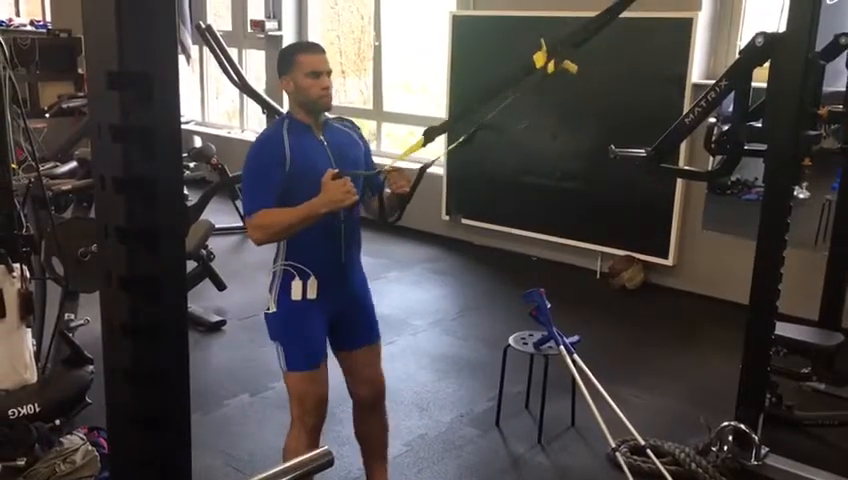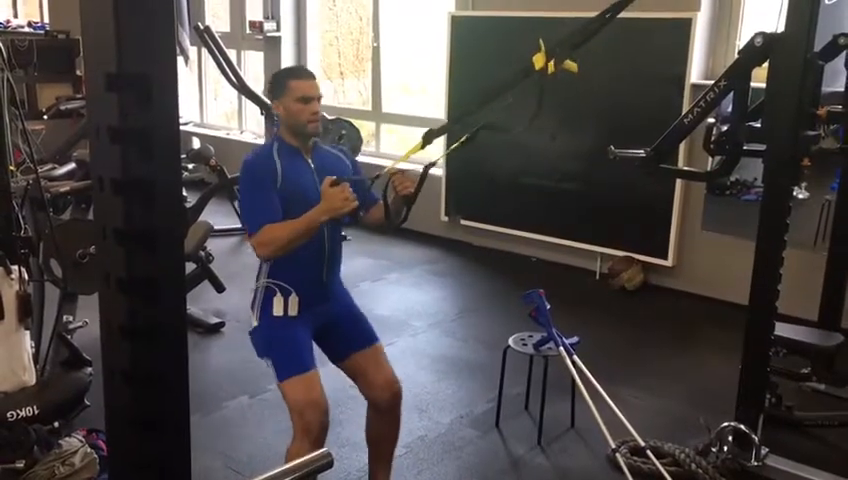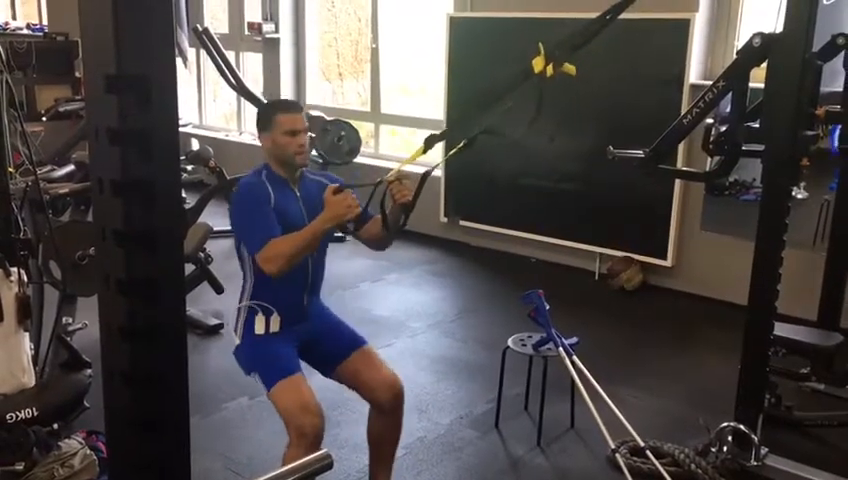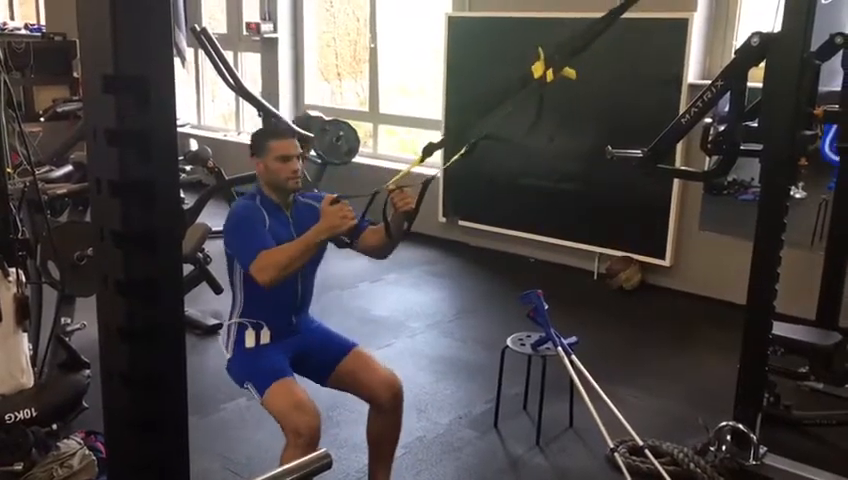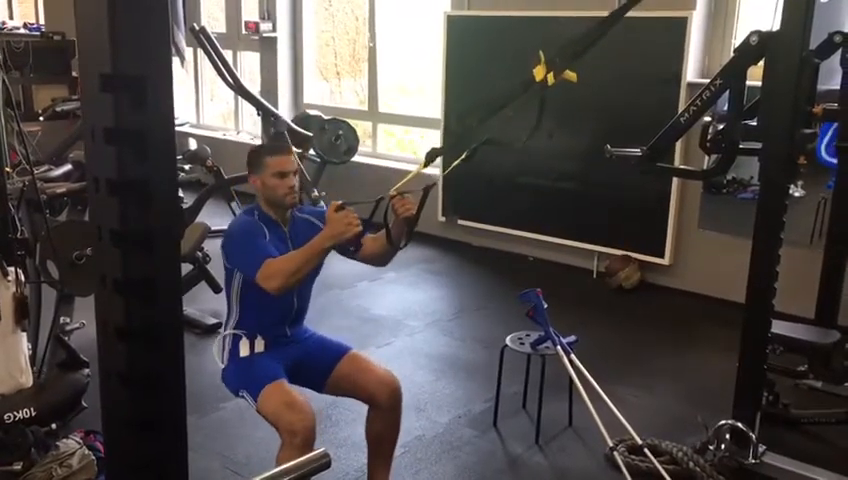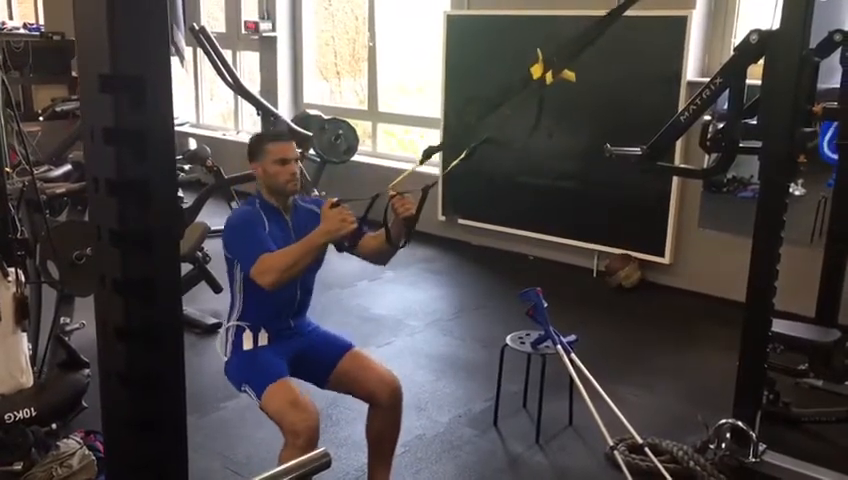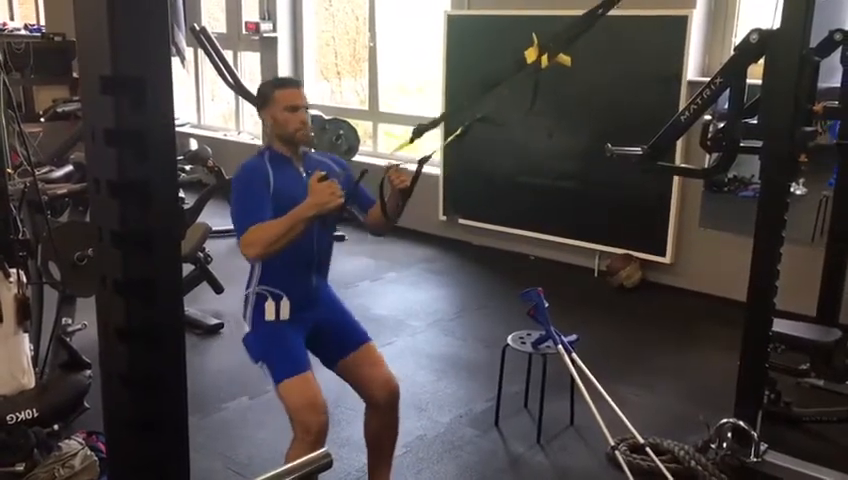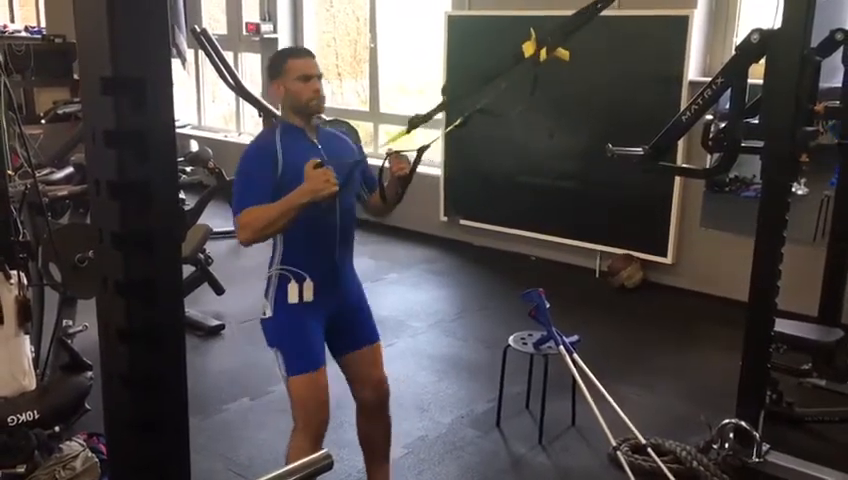
dt=0.3s
person 1, frame 1
left shoulder: (350, 136)
right shoulder: (272, 146)
left elbow: (376, 209)
right elbow: (258, 229)
left wrist: (395, 194)
right wrist: (321, 203)
left hip: (351, 284)
right hip: (300, 291)
left knee: (371, 395)
right knee: (309, 414)
person 1, frame 2
left shoulder: (338, 159)
right shoulder: (261, 166)
left elbow: (377, 222)
right elbow: (265, 245)
left wrist: (399, 198)
right wrist: (323, 211)
left hip: (331, 296)
right hip: (282, 307)
left knee: (387, 393)
right knee: (312, 420)
person 1, frame 3
left shoulder: (325, 184)
right shoulder: (251, 192)
left elbow: (376, 239)
right elbow: (272, 262)
left wrist: (396, 209)
right wrist: (327, 220)
left hip: (313, 314)
right hip: (265, 325)
left knee: (389, 391)
right knee: (308, 424)
person 1, frame 4
left shoulder: (315, 205)
right shoulder: (245, 215)
left elbow: (376, 247)
right elbow: (265, 272)
left wrist: (399, 218)
right wrist: (323, 231)
left hip: (303, 328)
right hip: (254, 340)
left knee: (388, 390)
right knee: (305, 425)
person 1, frame 5
left shoulder: (312, 219)
right shoulder: (244, 230)
left elbow: (375, 254)
right elbow: (274, 279)
left wrist: (399, 225)
right wrist: (329, 237)
left hip: (298, 338)
right hip: (250, 350)
left knee: (387, 390)
right knee: (300, 425)
person 1, frame 6
left shoulder: (316, 209)
right shoulder: (245, 221)
left elbow: (376, 253)
right elbow: (267, 275)
left wrist: (399, 223)
right wrist: (322, 235)
left hip: (302, 330)
right hip: (253, 341)
left knee: (387, 390)
right knee: (303, 424)
person 1, frame 7
left shoulder: (330, 166)
right shoulder: (253, 175)
left elbow: (377, 224)
right elbow: (253, 247)
left wrist: (396, 194)
right wrist: (310, 207)
left hip: (321, 300)
right hip: (272, 312)
left knee: (385, 391)
right knee: (312, 421)
person 1, frame 8
left shoulder: (343, 142)
right shoulder: (265, 151)
left elbow: (378, 207)
right elbow: (246, 230)
left wrist: (396, 180)
right wrist: (303, 193)
left hip: (345, 286)
right hip: (295, 293)
left knee: (375, 394)
right knee: (312, 419)
